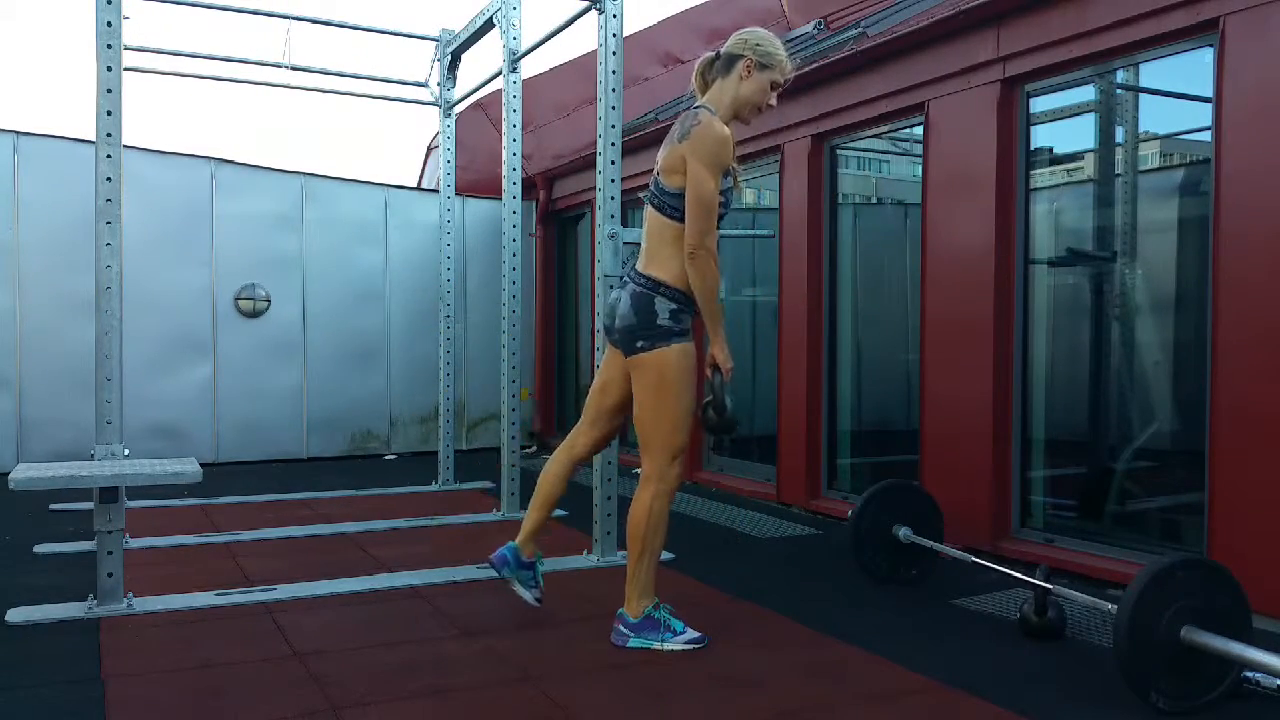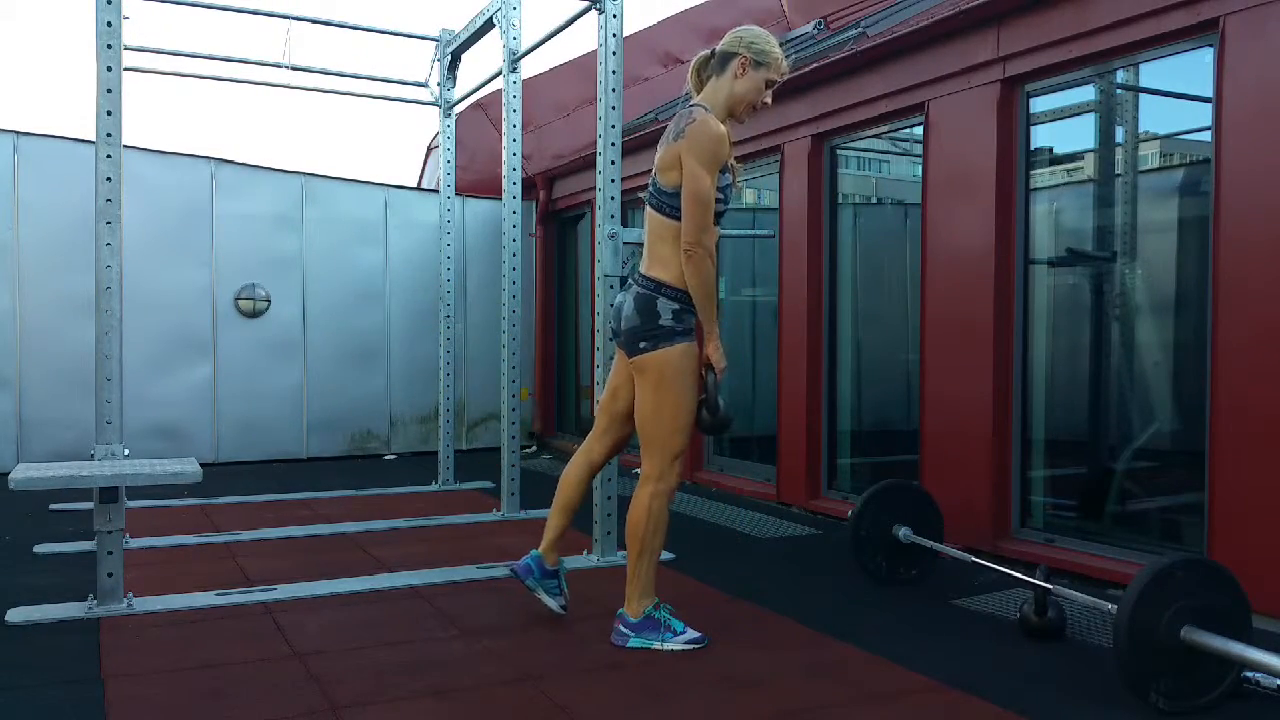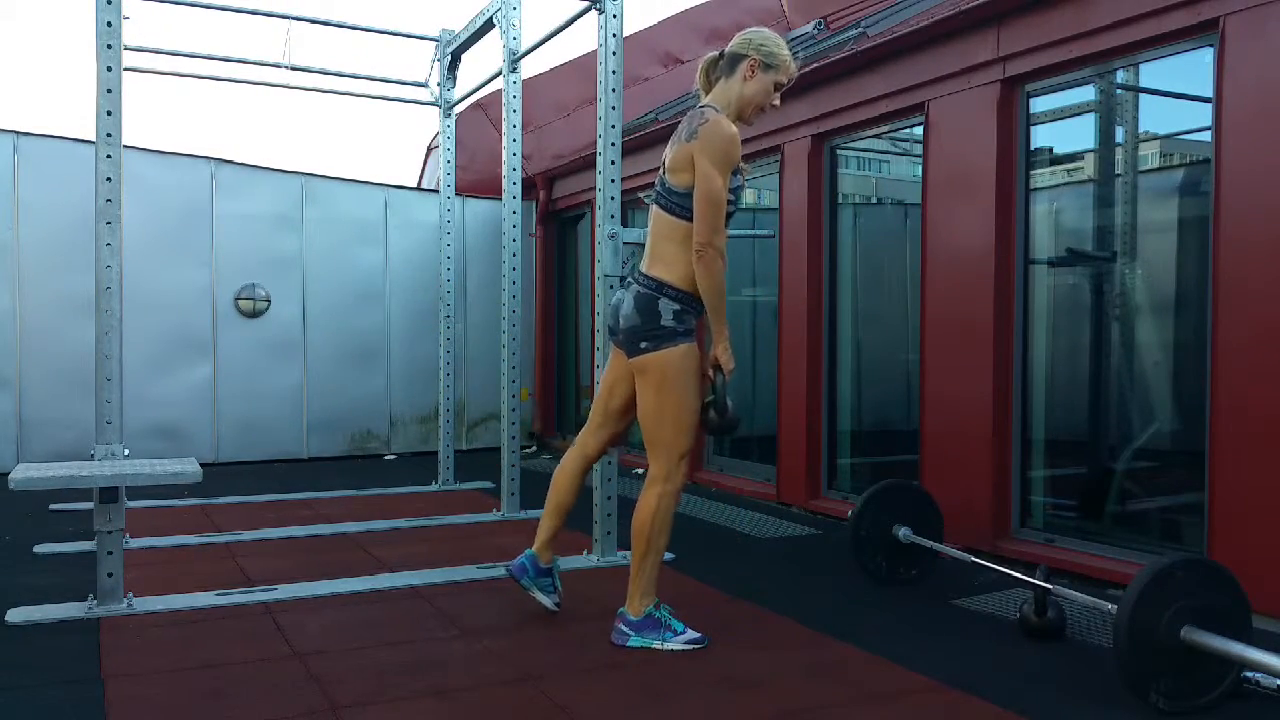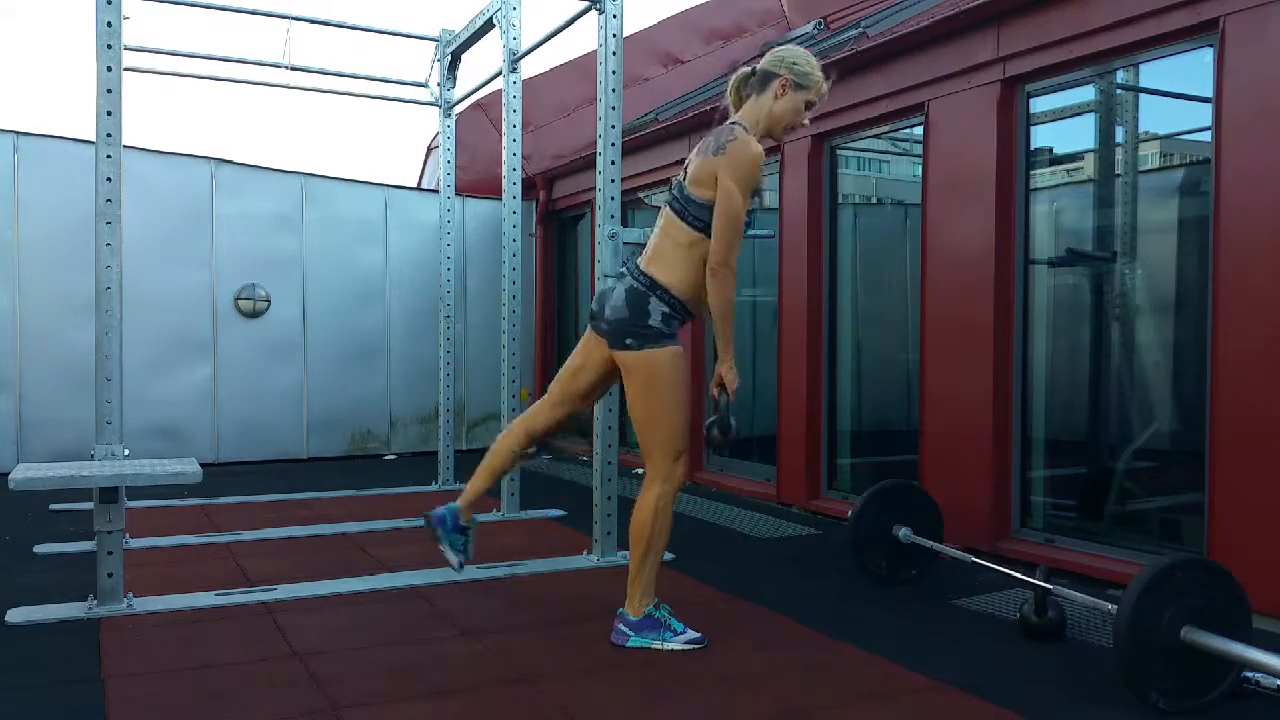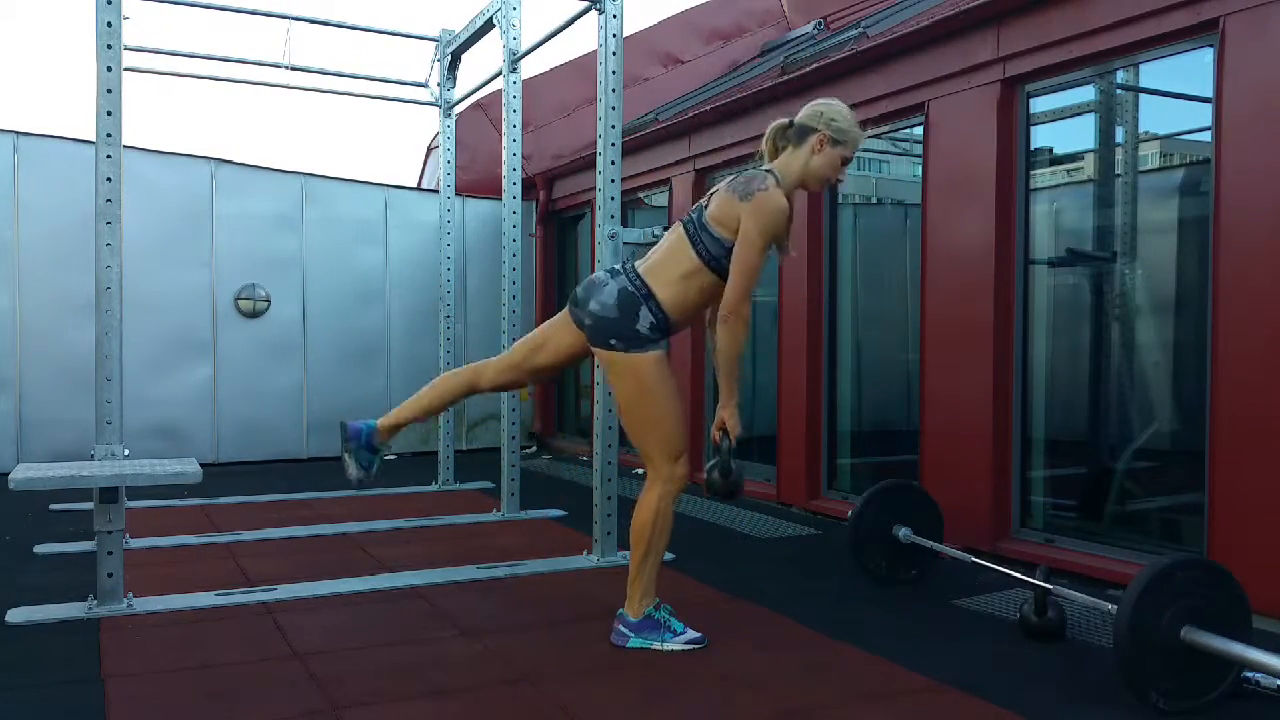
dt=0.3s
person 1, frame 1
left shoulder: (692, 126)
right shoulder: (711, 132)
right elbow: (698, 249)
left wrist: (701, 331)
right wrist: (717, 338)
left hip: (637, 302)
right hip: (659, 312)
left knee: (587, 437)
right knee: (663, 472)
left ankle: (521, 552)
right ankle: (637, 617)
person 1, frame 2
left shoulder: (688, 125)
right shoulder: (707, 130)
right elbow: (695, 247)
left wrist: (700, 330)
right wrist: (713, 336)
left hip: (644, 305)
right hip: (663, 313)
left knee: (601, 444)
right knee: (661, 474)
left ankle: (544, 560)
right ankle: (637, 617)
person 1, frame 3
left shoulder: (698, 125)
right shoulder: (718, 131)
right elbow: (706, 248)
left wrist: (706, 334)
right wrist: (722, 338)
left hip: (641, 302)
right hip: (662, 313)
left knee: (595, 439)
right knee: (668, 472)
left ankle: (537, 558)
right ankle: (638, 617)
person 1, frame 4
left shoulder: (723, 139)
right shoulder: (745, 149)
right elbow: (719, 266)
left wrist: (719, 350)
right wrist: (726, 357)
left hip: (627, 298)
right hip: (650, 313)
left knee: (548, 412)
right knee: (667, 471)
left ankle: (459, 515)
right ankle: (638, 617)
person 1, frame 5
left shoulder: (753, 185)
right shoulder: (771, 200)
left elbow: (720, 302)
right elbow: (733, 311)
left wrist: (723, 389)
right wrist: (728, 401)
left hip: (608, 295)
right hip: (629, 318)
left knee: (493, 374)
right knee: (669, 471)
left ankle: (375, 434)
right ankle: (637, 617)
